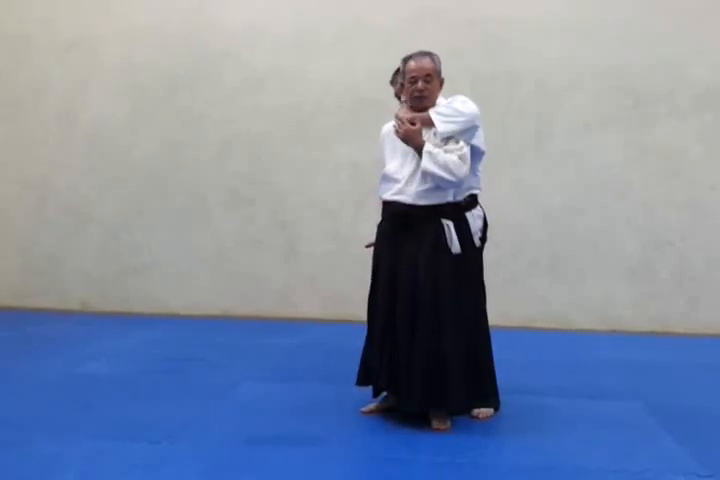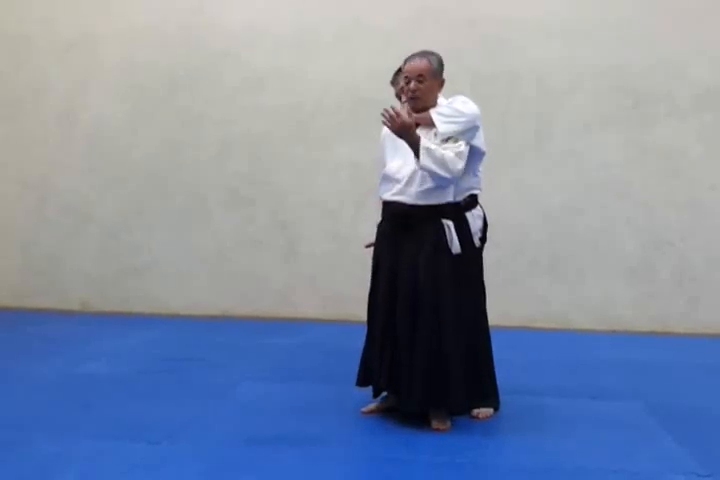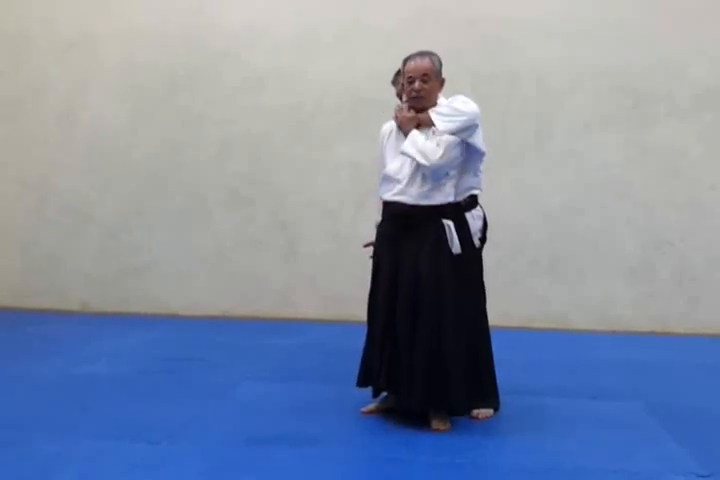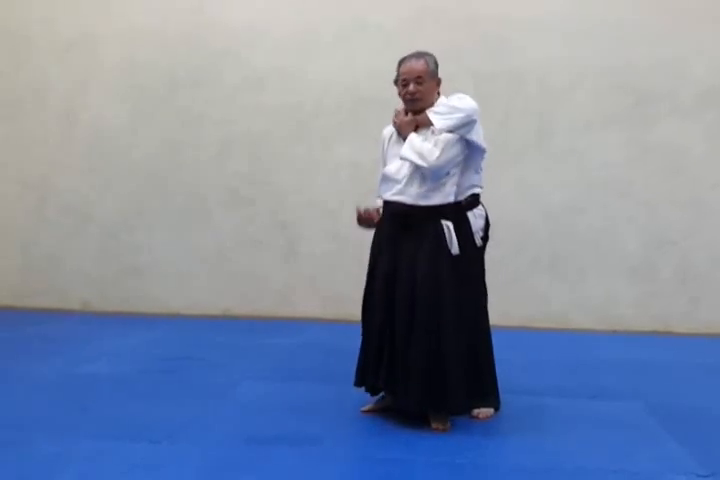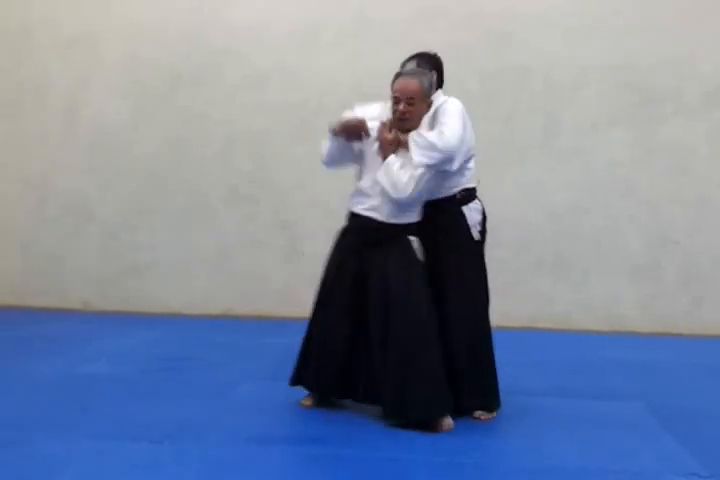
dt=0.4s
person 1, frame 1
left shoulder: (452, 124)
right shoulder: (390, 130)
left elbow: (456, 172)
left wrist: (420, 145)
left hip: (441, 232)
right hip: (397, 230)
left knee: (443, 317)
right knee: (393, 312)
left ankle: (441, 402)
right ankle: (397, 391)
person 1, frame 2
right shoulder: (391, 128)
left elbow: (449, 168)
left wrist: (413, 138)
left hip: (437, 231)
right hip: (395, 229)
left knee: (440, 316)
right knee: (391, 311)
left ankle: (440, 402)
right ankle: (396, 390)
person 1, frame 3
left shoulder: (454, 123)
right shoulder: (390, 129)
left elbow: (434, 162)
left wrist: (411, 130)
left hip: (437, 231)
right hip: (395, 228)
left knee: (439, 317)
right knee: (390, 312)
left ankle: (440, 403)
right ankle: (396, 391)
person 1, frame 4
left shoulder: (454, 123)
right shoulder: (391, 131)
left elbow: (431, 163)
left wrist: (410, 134)
right wrist: (380, 216)
left hip: (436, 231)
right hip: (394, 228)
left knee: (437, 317)
right knee: (384, 310)
left ankle: (439, 404)
right ankle: (392, 391)
person 1, frame 5
right shoulder: (371, 131)
left elbow: (402, 193)
right elbow: (332, 158)
left wrist: (389, 154)
right wrist: (342, 134)
left hip: (397, 245)
right hip: (356, 236)
left knee: (410, 324)
right knee: (334, 315)
left ankle: (431, 407)
right ankle: (322, 387)
person 2, frame 1
left shoulder: (455, 108)
right shoulder: (396, 131)
left elbow: (467, 114)
right elbow: (395, 184)
left wrist: (415, 115)
left hip: (460, 226)
right hip: (425, 226)
left knee: (465, 304)
right knee: (424, 303)
person 2, frame 2
left shoulder: (453, 111)
right shoulder: (413, 129)
left elbow: (468, 114)
left wrist: (421, 119)
left knee: (466, 308)
left ankle: (485, 395)
person 2, frame 3
left shoulder: (454, 113)
right shoulder: (404, 130)
left elbow: (469, 113)
right elbow: (398, 185)
left wrist: (418, 120)
right wrist: (388, 232)
left hip: (459, 226)
right hip: (420, 229)
left knee: (466, 310)
right knee: (418, 311)
left ankle: (481, 395)
right ankle: (423, 391)
person 2, frame 4
left shoulder: (455, 109)
right shoulder: (405, 130)
left elbow: (467, 109)
right elbow: (401, 183)
left wrist: (418, 120)
right wrist: (379, 213)
left hip: (462, 225)
right hip: (424, 228)
left knee: (467, 310)
right knee: (422, 310)
left ankle: (481, 395)
right ankle: (426, 391)
person 2, frame 5
left shoulder: (448, 110)
left elbow: (448, 147)
left wrist: (404, 140)
left hip: (458, 220)
right hip: (423, 220)
left knee: (465, 309)
left ankle: (480, 396)
